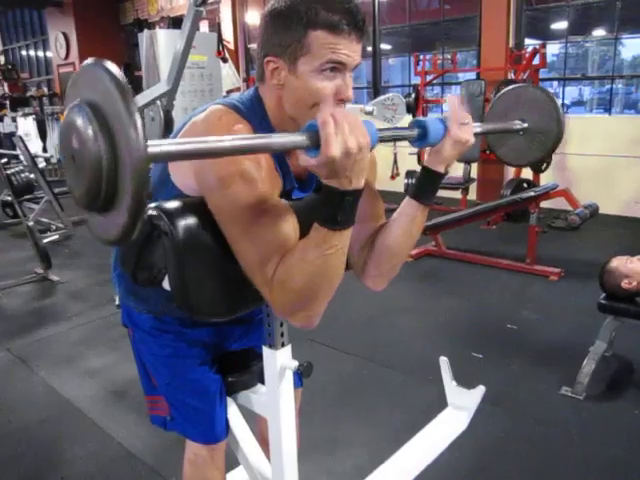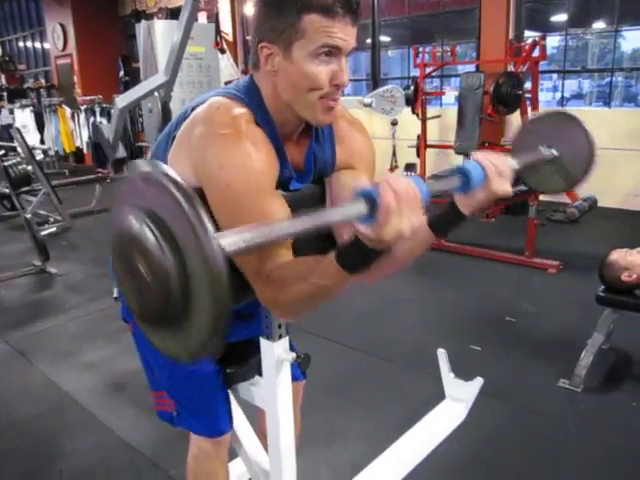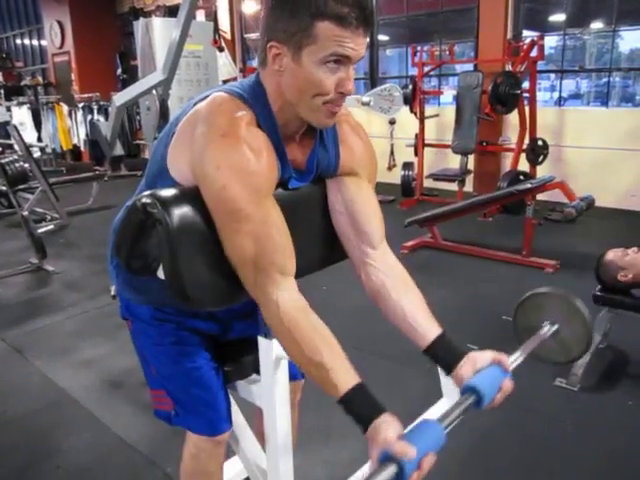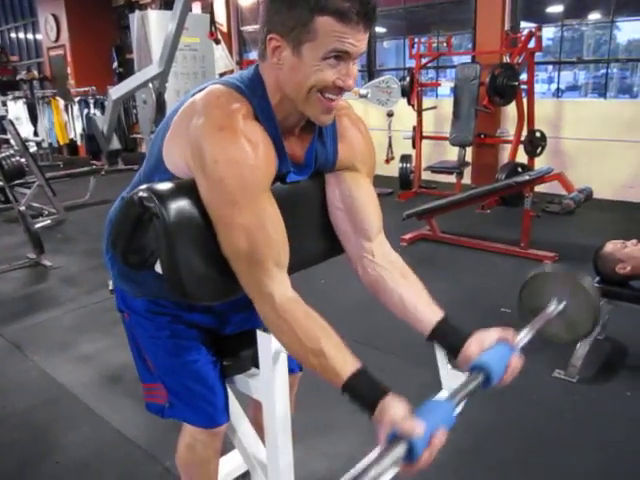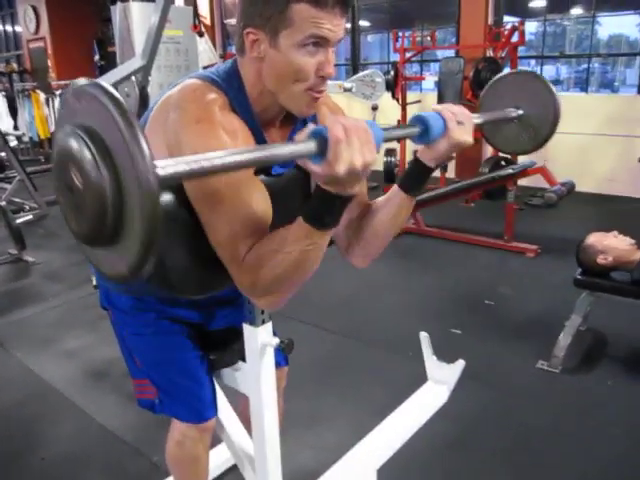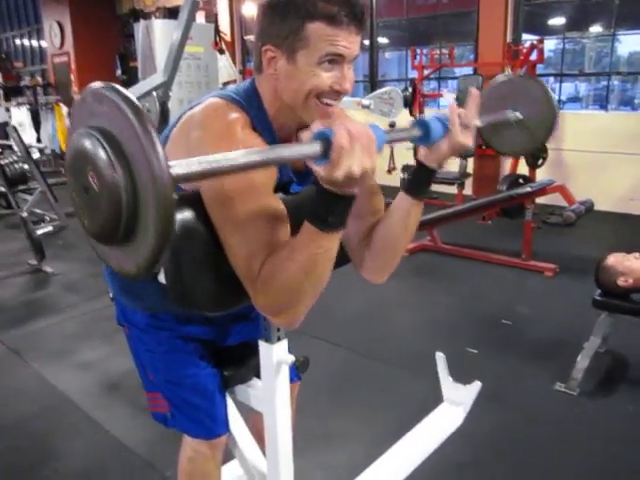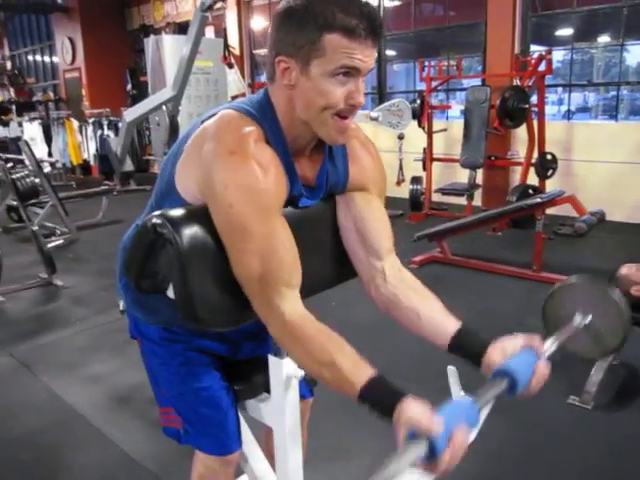
dt=0.7s
person 1, frame 1
left shoulder: (342, 138)
right shoulder: (231, 143)
left elbow: (373, 272)
right elbow: (299, 307)
left wrist: (432, 173)
right wrist: (342, 190)
right hip: (166, 302)
right knee: (208, 436)
person 1, frame 2
left shoulder: (343, 133)
right shoulder: (231, 137)
left elbow: (357, 255)
right elbow: (279, 288)
left wrist: (458, 210)
right wrist: (372, 246)
left knee: (285, 385)
right knee: (212, 427)
person 1, frame 3
left shoulder: (345, 138)
right shoulder: (231, 140)
left elbow: (374, 258)
right elbow: (277, 294)
left wrist: (453, 357)
right wrist: (371, 417)
left hip: (236, 278)
right hip: (162, 289)
left knee: (285, 381)
right knee: (211, 427)
person 1, frame 4
left shoulder: (344, 131)
right shoulder: (229, 132)
left elbow: (372, 252)
right elbow: (271, 292)
left wrist: (459, 341)
right wrist: (375, 400)
left hip: (239, 270)
right hip: (158, 280)
right knee: (206, 418)
person 1, frame 5
left shoulder: (321, 117)
right shoulder: (206, 120)
left elbow: (356, 246)
right elbow: (262, 284)
left wrist: (423, 167)
right wrist: (332, 194)
left hip: (221, 271)
right hip: (145, 279)
left knee: (268, 372)
right knee: (196, 415)
person 1, frame 6
left shoulder: (339, 134)
right shoulder: (226, 135)
left elbow: (373, 265)
right elbow: (282, 306)
left wrist: (428, 170)
right wrist: (334, 197)
left hip: (236, 284)
right hip: (160, 293)
right knee: (207, 432)
person 1, frame 7
left shoulder: (354, 152)
right shoulder: (241, 155)
left elbow: (384, 272)
right elbow: (282, 312)
left wrist: (479, 348)
right wrist: (393, 405)
left hip: (251, 300)
right hip: (172, 306)
left knee: (293, 402)
